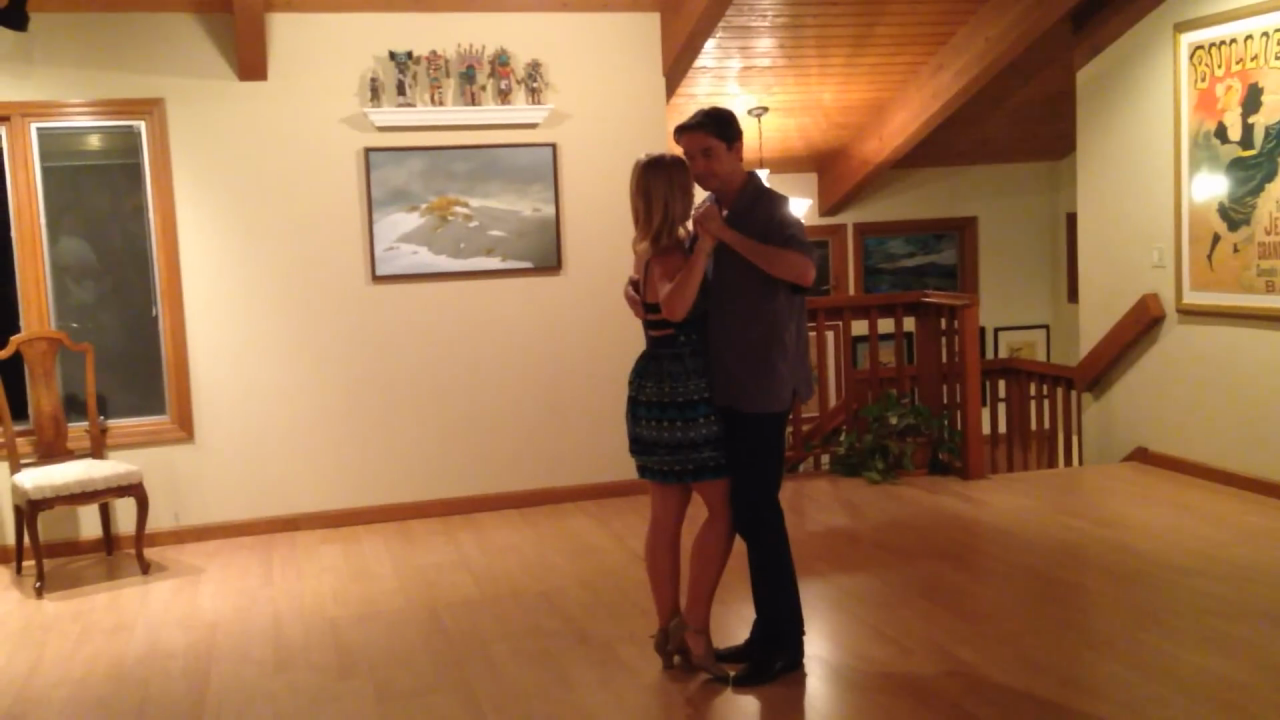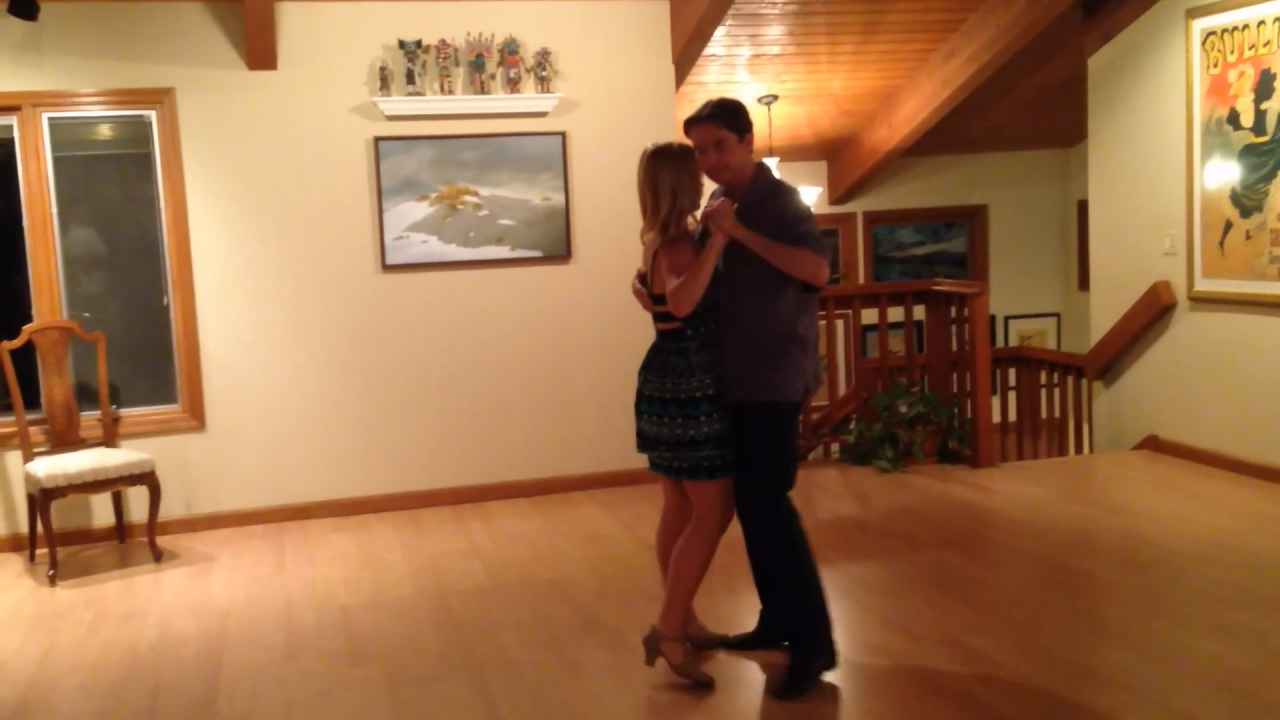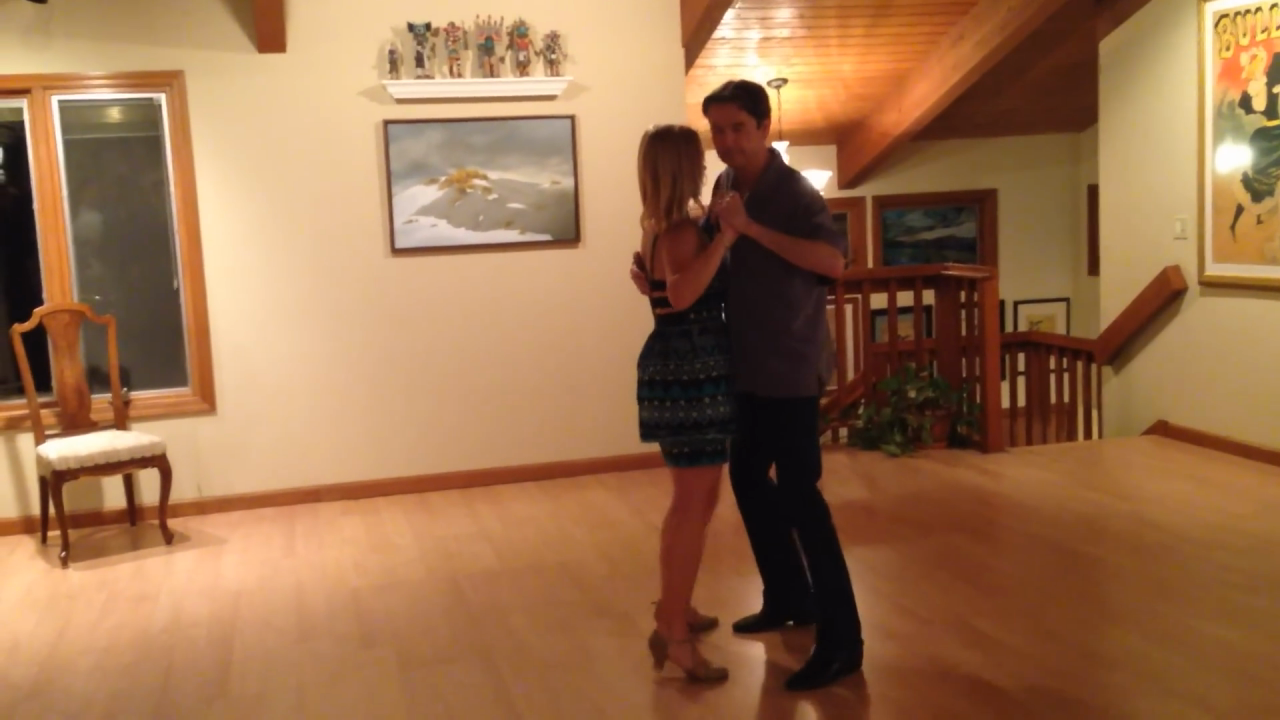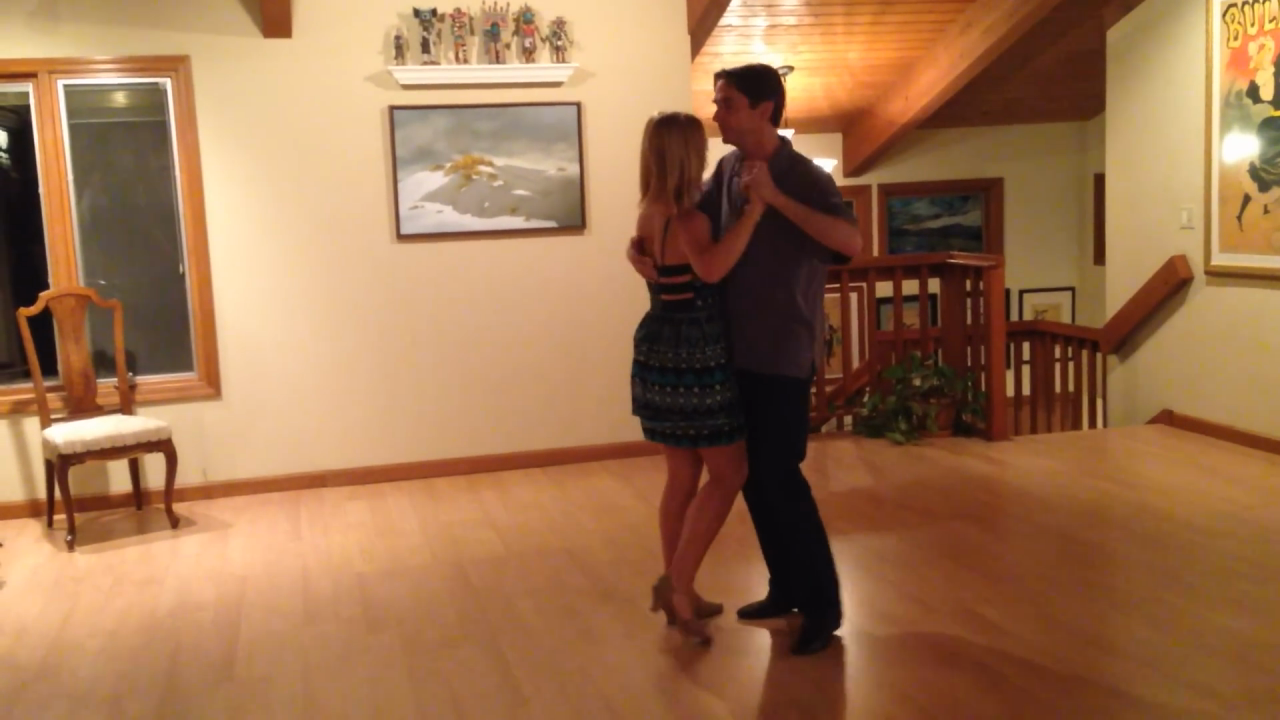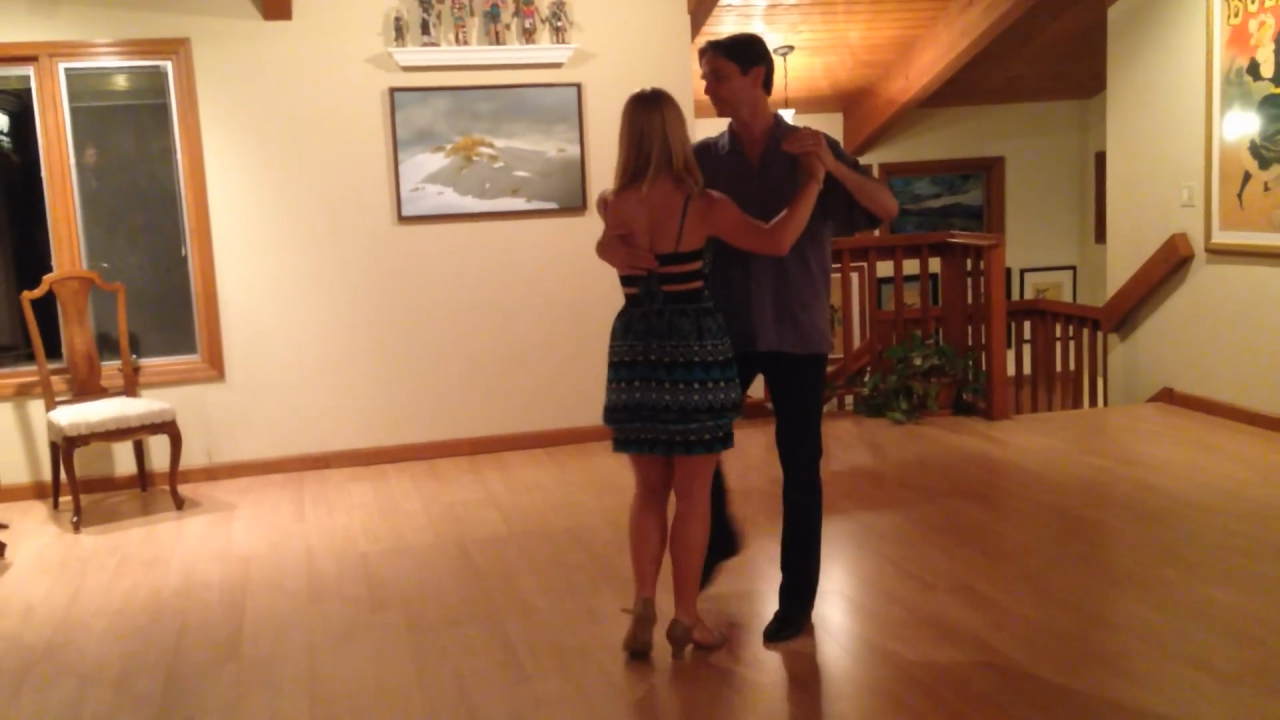
dt=0.7s
person 1, frame 1
left shoulder: (769, 207)
right shoulder: (706, 213)
left elbow: (804, 271)
left wrist: (726, 235)
right wrist: (636, 286)
left hip: (763, 383)
right hip: (727, 383)
left knee: (756, 509)
right knee: (743, 508)
left ankle: (784, 643)
right ankle: (768, 633)
person 1, frame 2
left shoulder: (781, 200)
right shoulder: (718, 203)
left elbow: (817, 271)
left wrist: (739, 231)
right wrist: (646, 279)
left hip: (775, 376)
right hip: (735, 376)
left knee: (765, 498)
right knee: (746, 499)
left ankle: (813, 639)
right ankle: (779, 619)
person 1, frame 3
left shoulder: (794, 191)
right shoulder: (726, 184)
left elbow: (833, 261)
left wrist: (750, 226)
right wrist: (646, 262)
left hip: (791, 370)
right hip: (749, 366)
left knee: (799, 495)
right knee: (747, 478)
left ankle: (841, 639)
right ankle: (789, 598)
person 1, frame 4
left shoulder: (806, 178)
right shoulder: (727, 169)
left elbow: (851, 242)
left wrist: (776, 199)
right wrist: (641, 248)
left hip: (784, 354)
right hip: (740, 350)
left knee: (779, 474)
right knee: (752, 473)
left ankle: (822, 602)
right ankle: (789, 587)
person 1, frame 5
left shoulder: (811, 149)
right shoulder: (702, 158)
left elbow: (886, 209)
left wrist: (832, 164)
right wrist: (610, 243)
left hip: (798, 333)
right hip: (724, 331)
left knee: (799, 466)
left ankle: (797, 596)
right ankle: (717, 538)
person 2, frame 1
left shoulder: (649, 251)
right shoulder: (670, 255)
right elbow: (674, 307)
right wrist: (703, 248)
left hip: (656, 391)
right hip: (682, 395)
left knee: (666, 516)
right knee: (723, 508)
left ankle: (670, 628)
right ankle: (693, 625)
person 2, frame 2
left shoulder: (659, 241)
right shoulder: (678, 246)
right elbow: (681, 303)
right wrist: (716, 243)
left hip: (669, 385)
right hip: (688, 389)
left knee: (679, 508)
right knee: (713, 513)
left ankle: (680, 622)
right ankle: (668, 631)
person 2, frame 3
left shoulder: (660, 225)
right shoulder: (680, 232)
right elbow: (682, 294)
right wrist: (725, 238)
left hip: (670, 369)
right hip: (691, 373)
left knee: (690, 496)
right knee: (699, 505)
left ankle: (674, 605)
right ankle: (673, 635)
person 2, frame 4
left shoulder: (649, 212)
right shoulder: (688, 219)
right elbow: (711, 269)
right wrist: (753, 210)
left hip: (658, 350)
right hip: (694, 356)
left knee: (682, 476)
right knee: (729, 475)
left ankle: (676, 587)
right ankle: (677, 583)
person 2, frame 5
left shoulder: (611, 206)
right shoulder: (702, 206)
right elbow: (776, 242)
right wrist: (812, 180)
left hip: (635, 352)
right hip: (695, 351)
left knee: (649, 489)
right knee: (693, 493)
left ankle: (644, 610)
right ankle: (684, 618)
